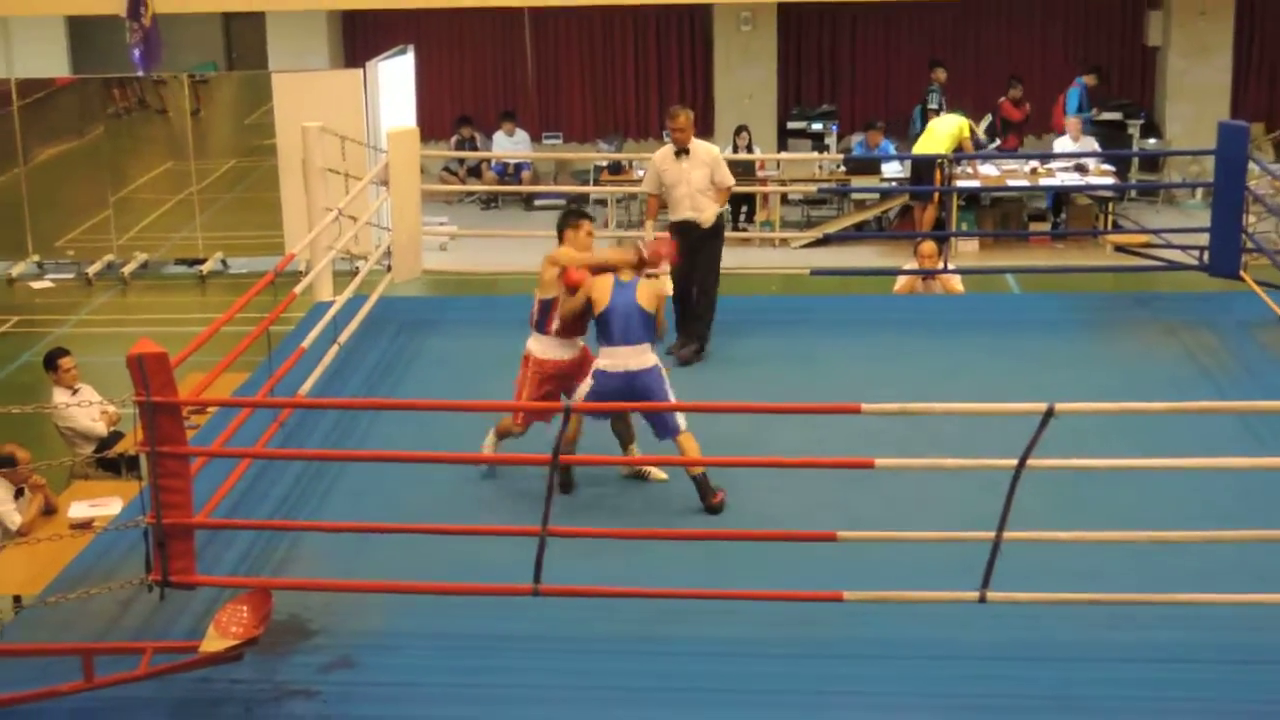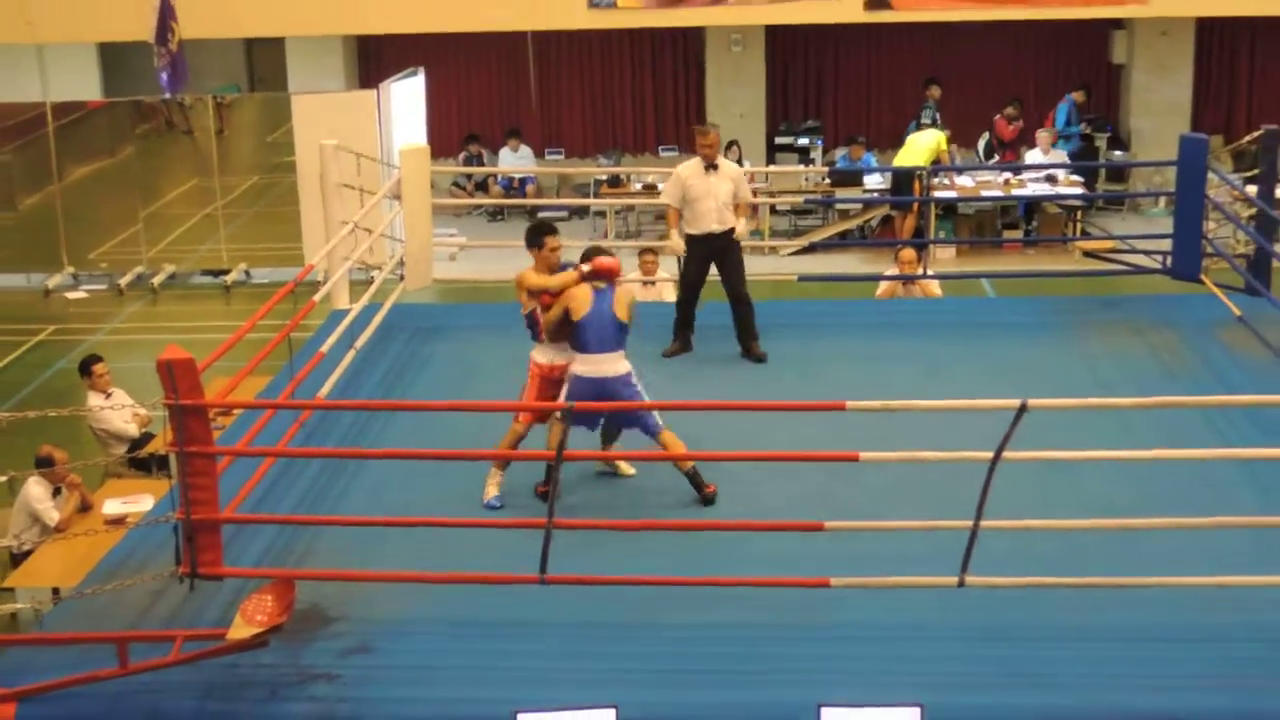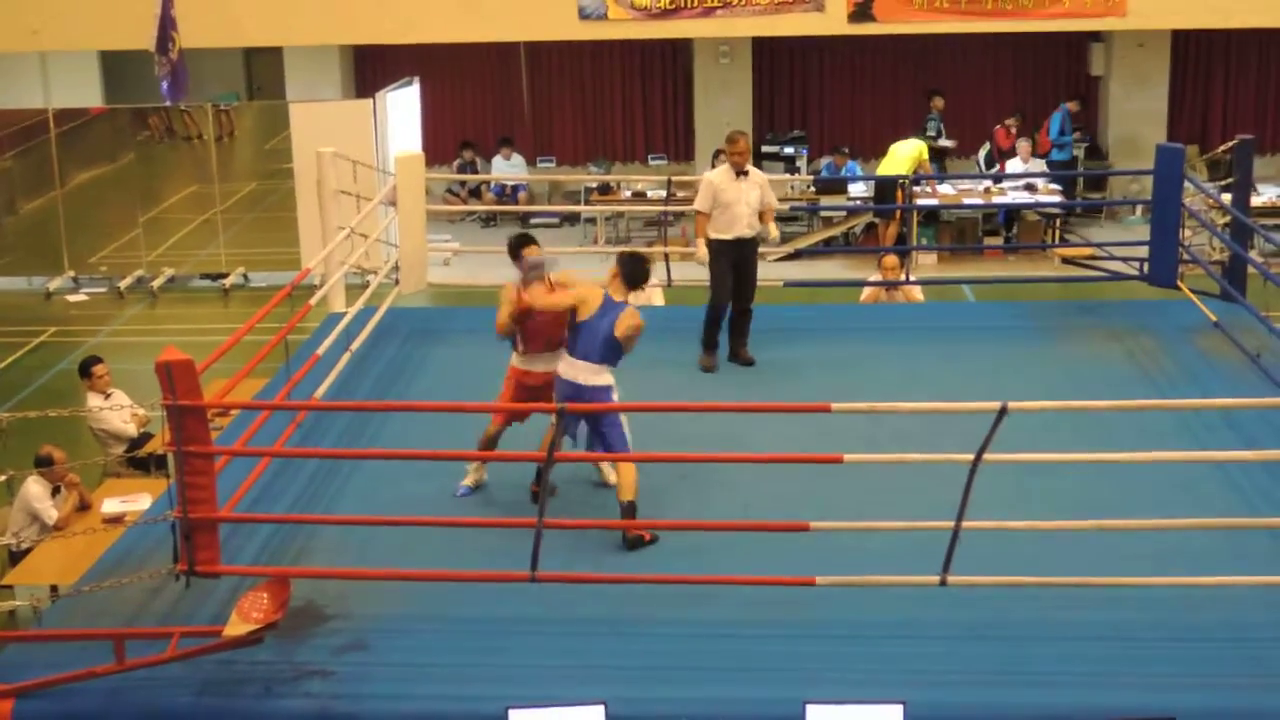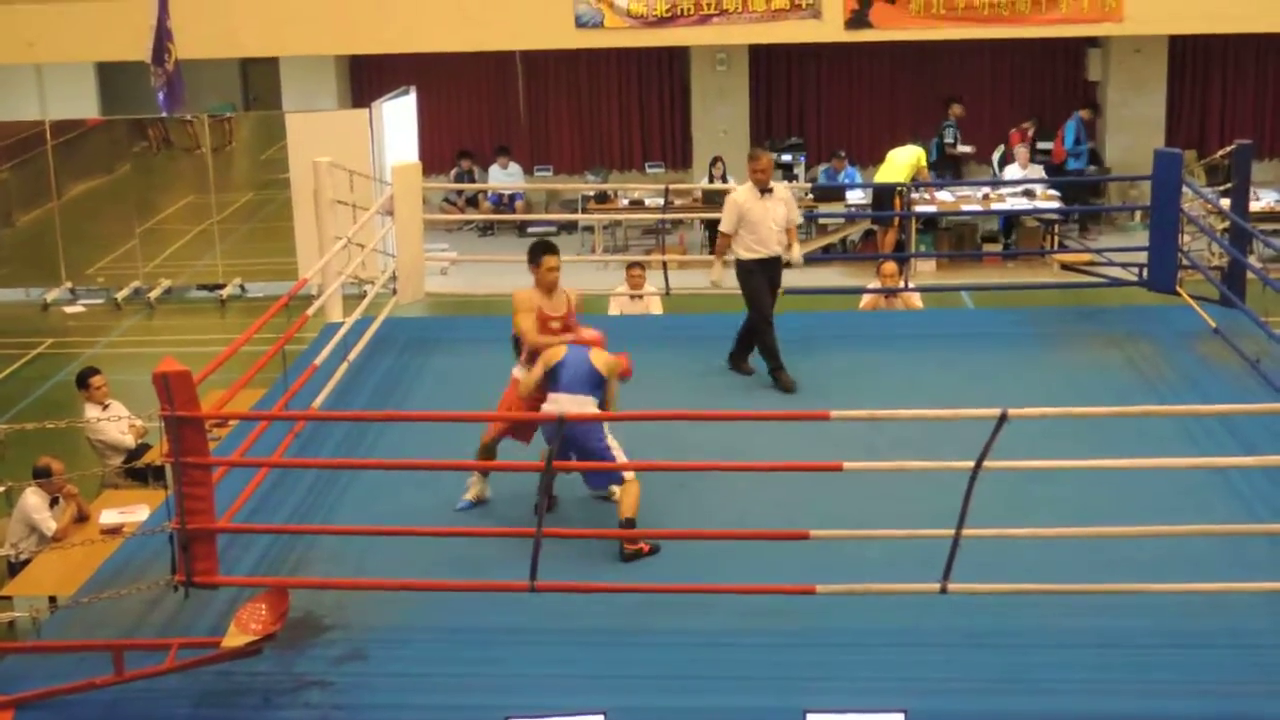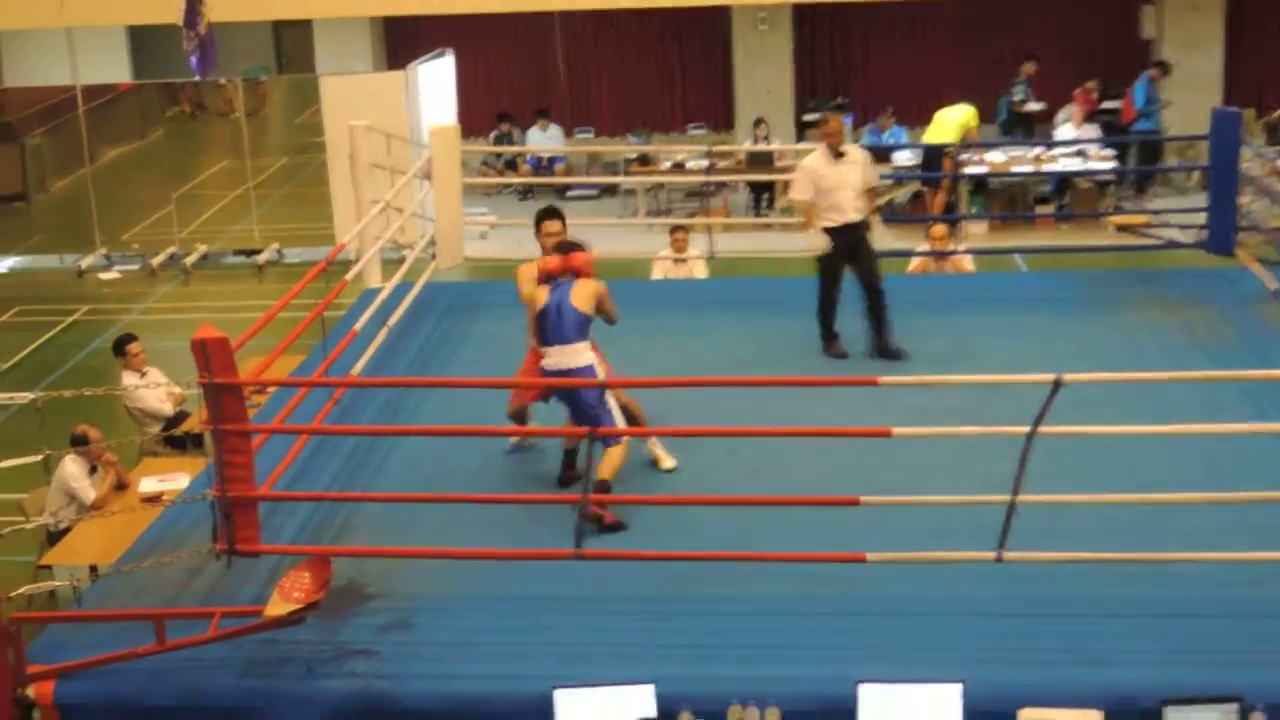
dt=0.4s
person 1, frame 1
left shoulder: (581, 268)
right shoulder: (556, 258)
right elbow: (600, 258)
right wrist: (641, 255)
left hip: (575, 352)
right hip: (542, 358)
right knee: (518, 424)
left ankle: (632, 461)
right ankle: (495, 439)
person 1, frame 2
left shoulder: (566, 274)
right shoulder: (525, 278)
right elbow: (550, 284)
right wrist: (588, 269)
right hip: (546, 362)
right knee: (521, 425)
left ankle: (607, 458)
right ankle: (493, 482)
person 1, frame 3
left shoulder: (561, 283)
right shoulder: (511, 292)
right elbow: (502, 330)
right wrist: (517, 309)
left hip: (559, 367)
right hip: (525, 368)
right knee: (495, 429)
left ankle: (601, 466)
right ankle: (476, 471)
person 1, frame 4
left shoulder: (569, 298)
right shoulder: (522, 299)
left elbow: (578, 334)
right elbow: (531, 342)
right wrist: (571, 337)
right knee: (491, 439)
right ankle: (479, 486)
person 1, frame 5
right shoulder: (527, 270)
right elbow: (529, 299)
right hip: (543, 349)
left knee: (618, 399)
right knee: (515, 407)
left ankle: (654, 445)
right ankle: (525, 434)
person 2, frame 1
left shoulder: (596, 283)
right shoulder: (652, 288)
left elbow: (567, 313)
left hip: (609, 371)
right hip: (647, 368)
left knee: (576, 411)
right knee: (680, 433)
left ankle: (565, 472)
right ankle: (709, 496)
person 2, frame 2
left shoulder: (573, 294)
right shoulder: (625, 296)
left elbow: (548, 325)
left hip: (582, 377)
right hip: (618, 376)
left knee: (559, 421)
right knee: (660, 431)
left ankle: (548, 484)
right ankle: (700, 487)
person 2, frame 3
left shoulder: (587, 294)
right shoulder: (634, 321)
left elbow: (545, 303)
left wrist: (534, 292)
left hip: (566, 380)
right hip: (600, 388)
left knee: (560, 428)
right knee: (623, 457)
left ankle: (539, 484)
right ankle: (630, 529)
person 2, frame 4
left shoulder: (555, 352)
right shoulder: (610, 360)
left elbow: (525, 390)
right elbow: (608, 407)
right hip: (585, 420)
left knee: (558, 452)
right knee: (628, 481)
left ankle: (546, 498)
right ankle: (629, 543)
person 2, frame 5
left shoulder: (537, 293)
right shoulder: (594, 287)
left elbow: (537, 337)
right elbow: (612, 319)
left hip: (550, 369)
right hip: (582, 369)
left knee: (576, 418)
right knee: (618, 442)
left ankle: (567, 470)
right ankle: (597, 502)
person 3, frame 1
left shoulder: (710, 153)
right shoulder: (660, 158)
left elbow: (725, 186)
right elbow: (653, 194)
left wrist: (714, 209)
right wrist: (649, 225)
left hip: (709, 227)
right hip: (680, 227)
left knee: (705, 285)
right knee: (682, 284)
left ankle: (697, 343)
right ankle: (686, 335)
person 3, frame 2
left shoulder: (733, 171)
right shoulder: (683, 172)
left elbow: (741, 203)
right elbow: (673, 207)
left wrist: (741, 222)
right wrist: (674, 234)
left hip: (727, 238)
right hip: (697, 240)
left knee: (738, 292)
right knee: (688, 292)
left ankle: (749, 344)
right ankle: (681, 340)
person 3, frame 3
left shoulder: (759, 178)
right shoulder: (713, 179)
left elbow: (767, 208)
right elbow: (702, 214)
left wrist: (770, 225)
right wrist: (701, 244)
left hip: (748, 244)
right hip: (721, 245)
left knee: (744, 301)
right knee: (720, 299)
left ankle: (738, 347)
right ankle: (709, 349)
person 3, frame 4
left shoulder: (784, 195)
right shoulder: (737, 198)
left elbow: (791, 226)
right elbow: (726, 234)
left wrist: (794, 247)
right wrist: (717, 264)
left hip: (774, 262)
right hip: (750, 265)
left knee: (759, 317)
right knee: (762, 318)
left ankle: (738, 356)
right ankle: (777, 371)
person 3, frame 5
left shoulder: (860, 157)
right shoulder: (810, 165)
right elbow: (804, 202)
left wrist: (873, 217)
right wrist: (814, 232)
left hip: (857, 229)
right hip: (829, 233)
left knee: (873, 284)
right knee: (830, 290)
left ankle: (881, 341)
right ankle: (829, 339)
